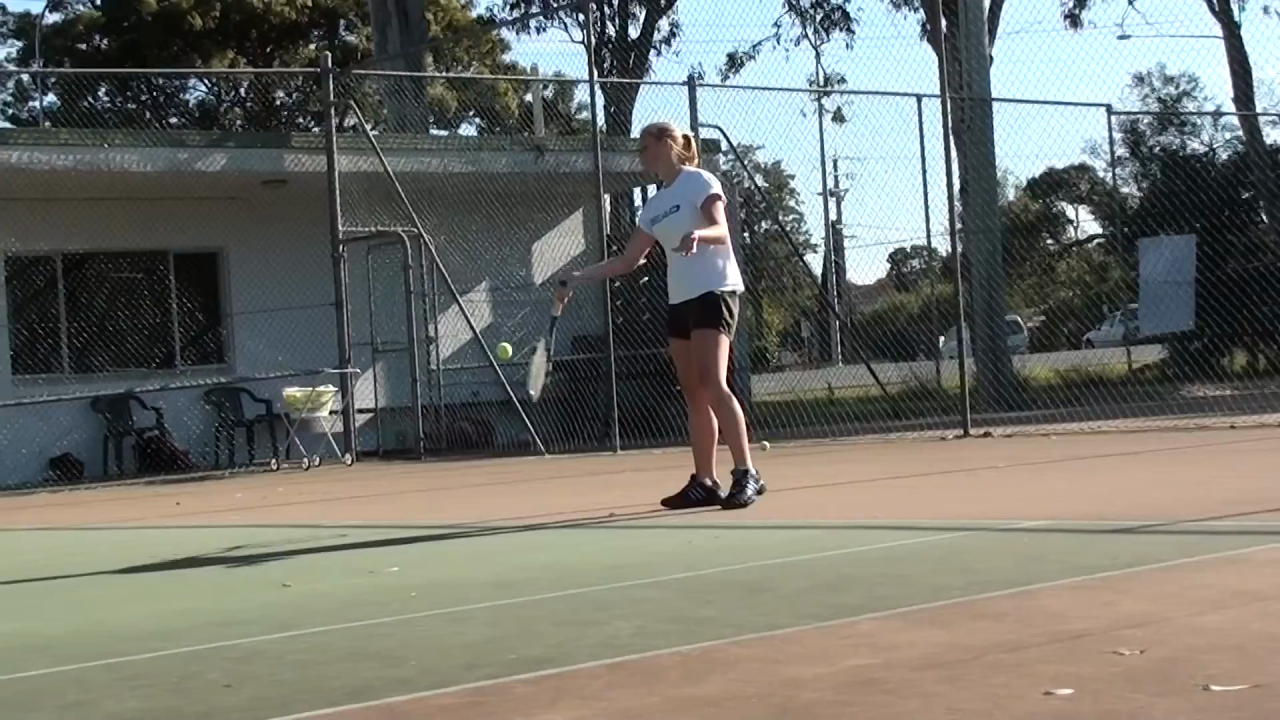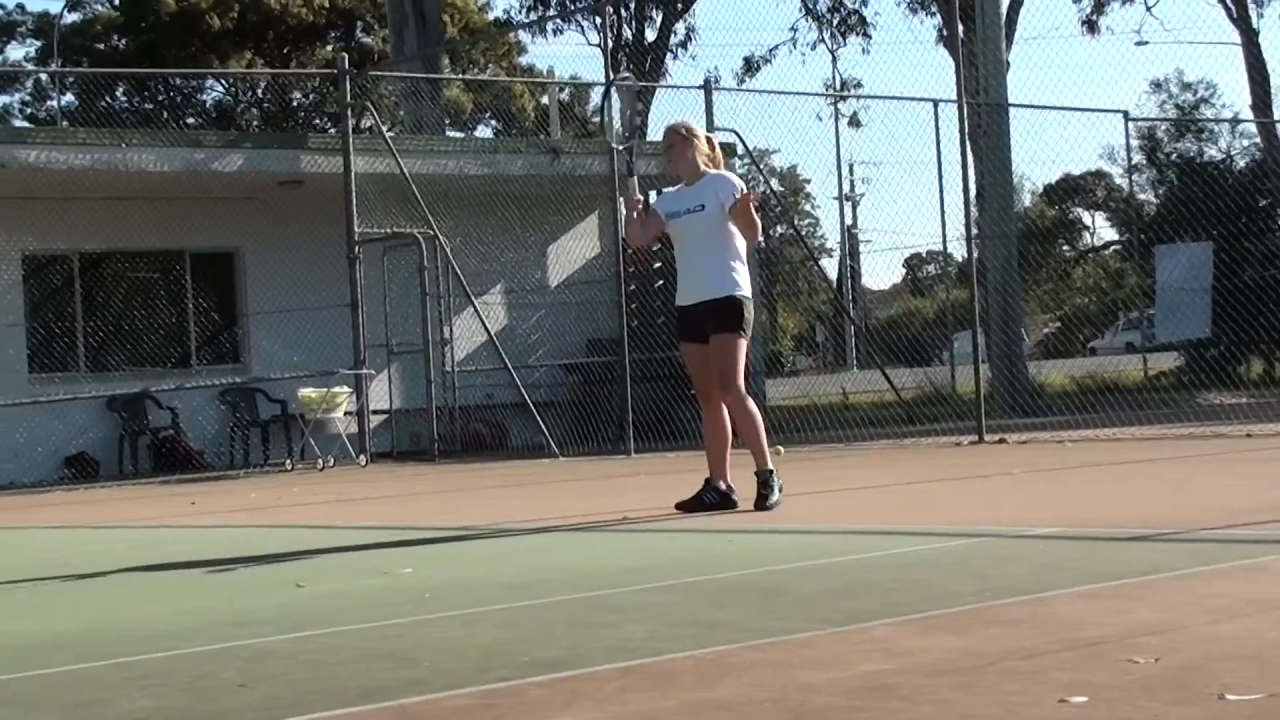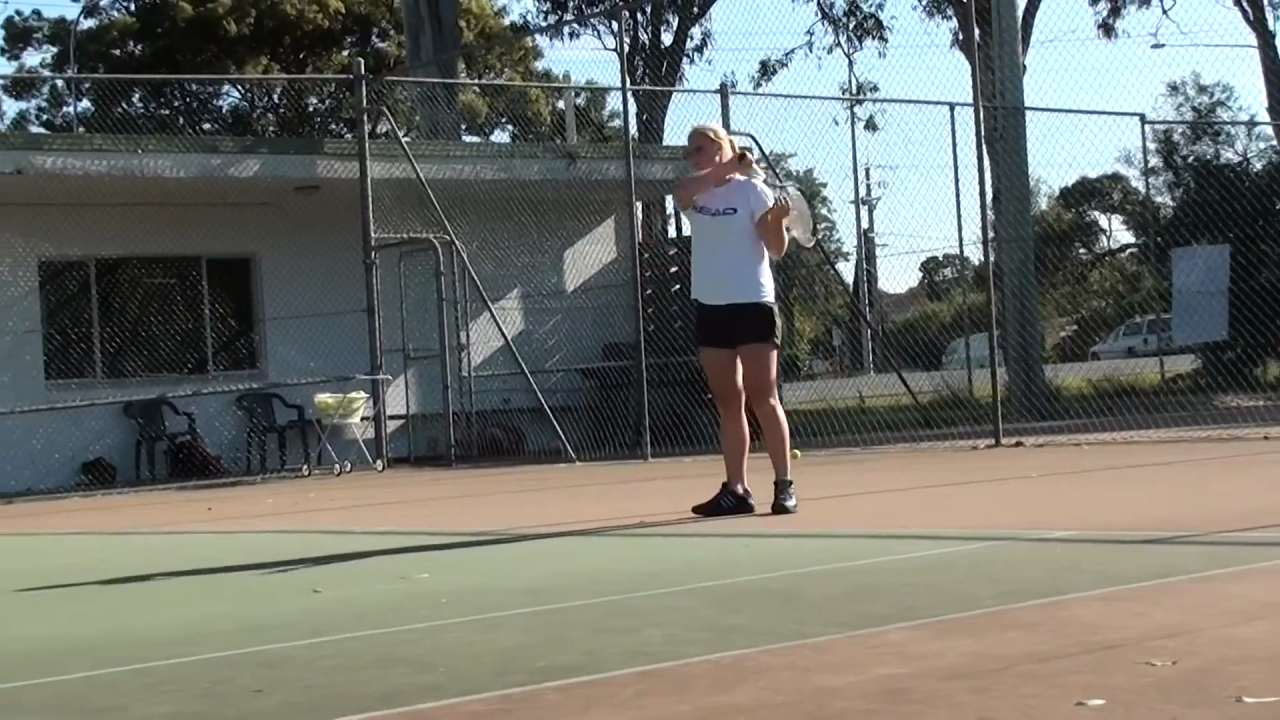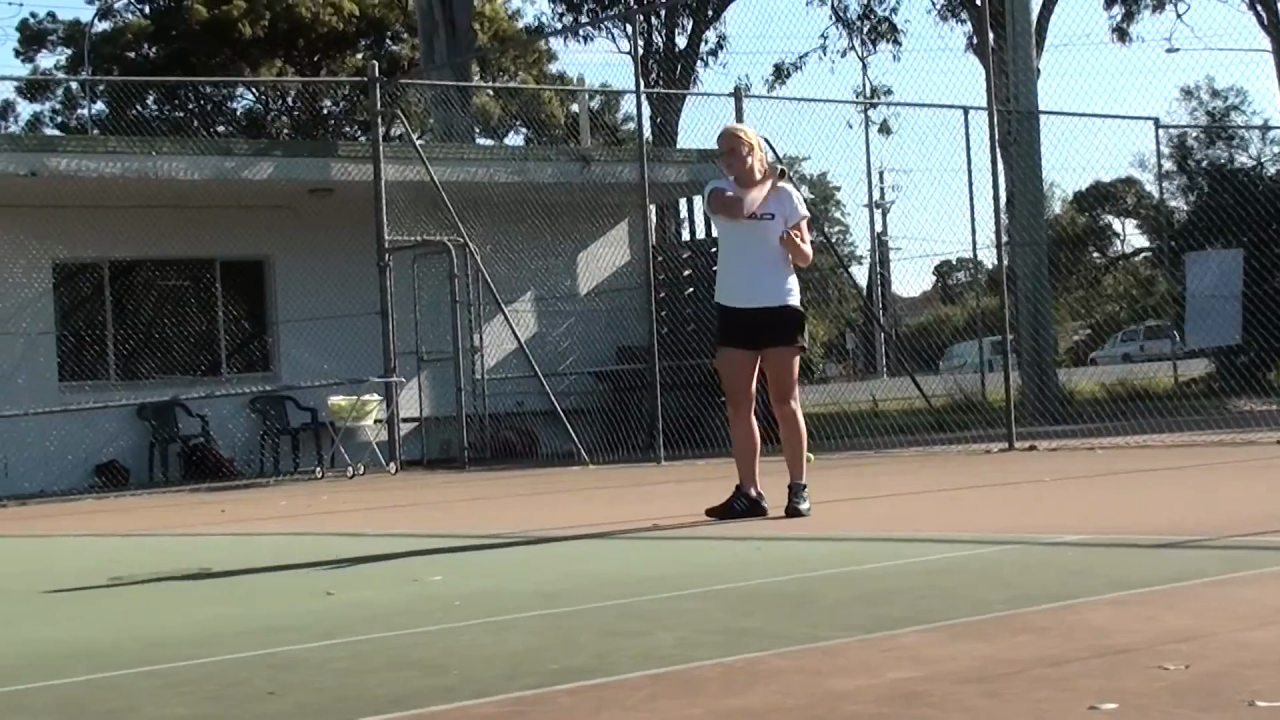
dt=0.2s
person 1, frame 1
left shoulder: (700, 181)
right shoulder: (653, 206)
left elbow: (721, 233)
right elbow: (628, 260)
left wrist: (699, 234)
right wrist: (580, 277)
left hip: (714, 293)
right hip: (680, 301)
left knee: (712, 384)
right knee: (693, 393)
left ankle: (746, 474)
right ankle: (704, 481)
person 1, frame 2
left shoulder: (724, 184)
right shoulder: (669, 200)
left elbow: (752, 236)
right elbow: (638, 239)
left wrist: (747, 209)
right wrist: (632, 212)
left hip: (726, 298)
right hip: (688, 305)
left knee: (731, 388)
right knee: (708, 397)
left ankle: (767, 477)
right ankle: (719, 485)
person 1, frame 3
left shoulder: (754, 189)
right shoulder: (690, 193)
left elbow: (777, 250)
right elbow: (685, 188)
left wrist: (778, 223)
right wrist: (730, 167)
left hip: (753, 303)
right hip: (710, 307)
left knee: (763, 398)
right knee: (728, 402)
left ankle: (784, 485)
right ankle: (736, 490)
person 1, frame 4
left shoulder: (787, 195)
right shoulder: (717, 191)
left elbow: (805, 256)
right elbow: (740, 206)
left wrist: (795, 244)
right wrist: (766, 180)
left hip: (779, 307)
right hip: (733, 309)
left knee: (784, 402)
right knee: (740, 406)
left ankle: (798, 488)
right ankle: (749, 494)
